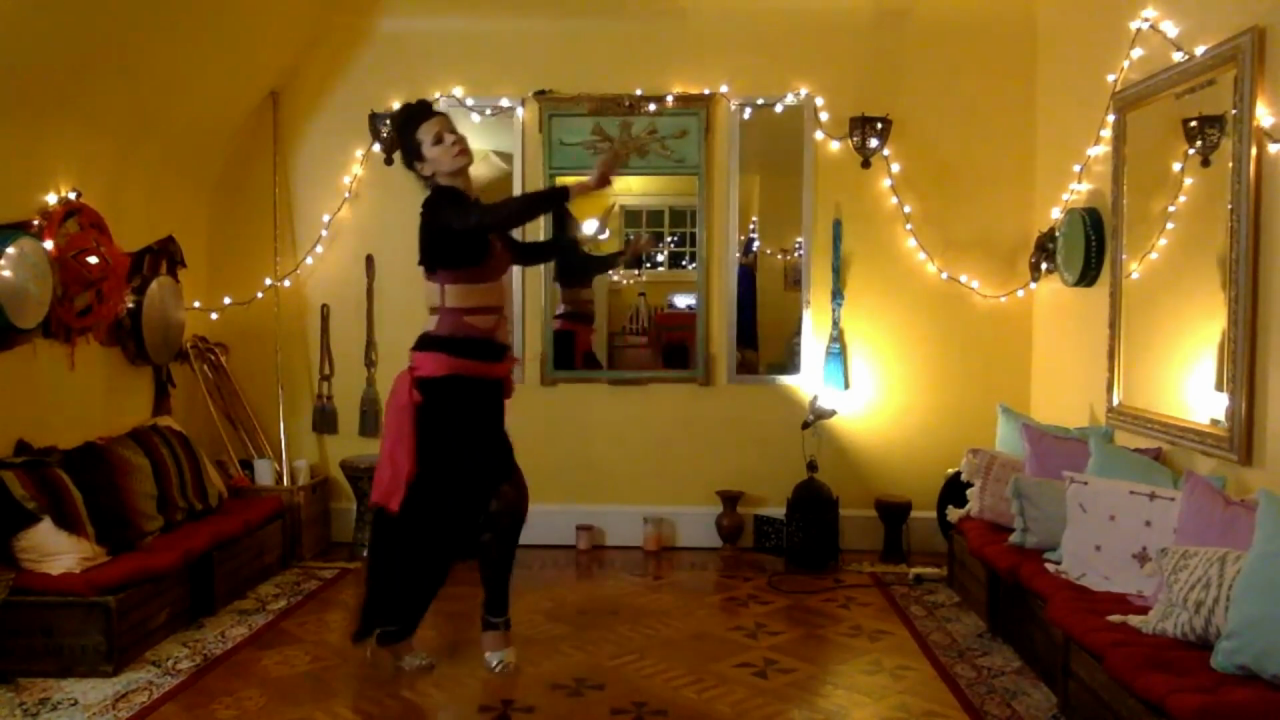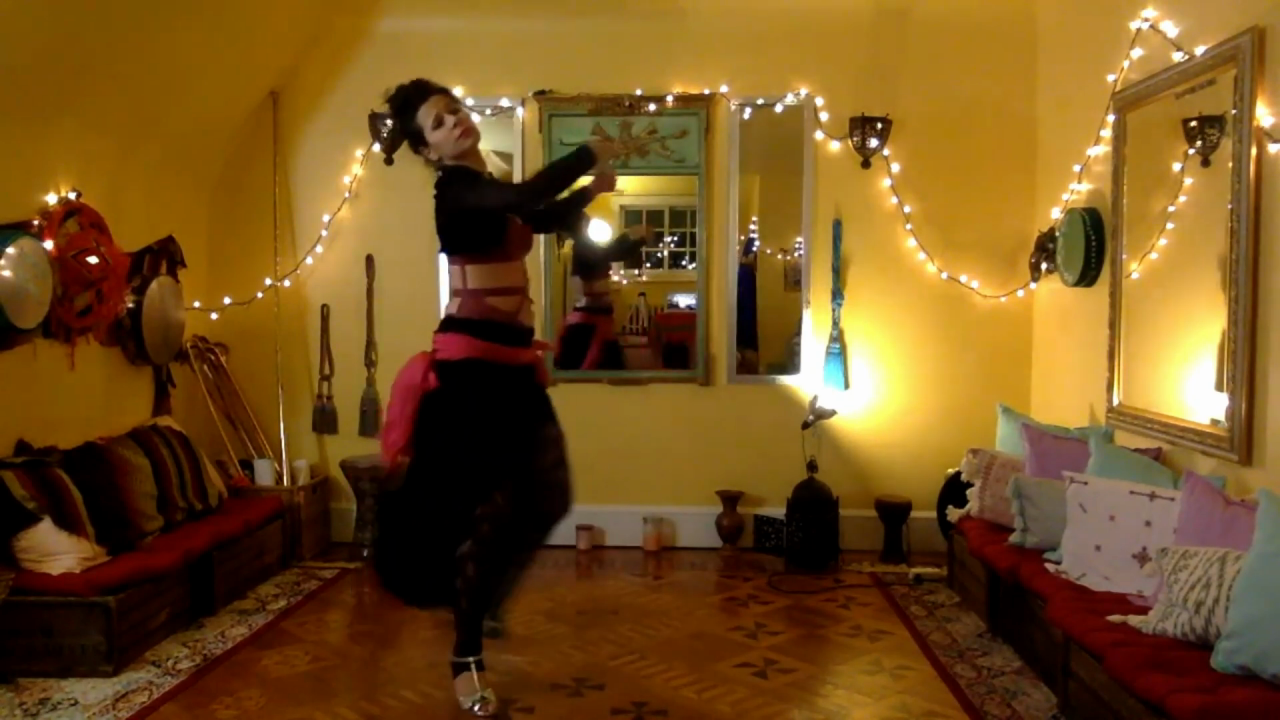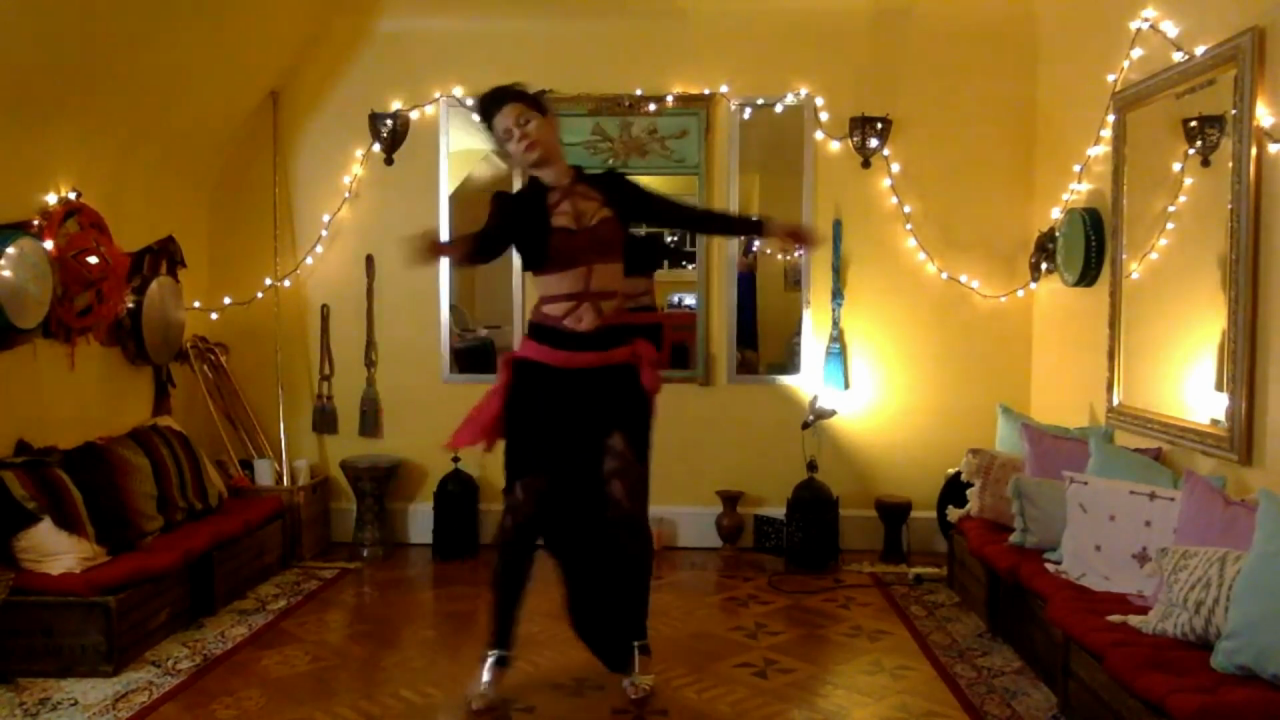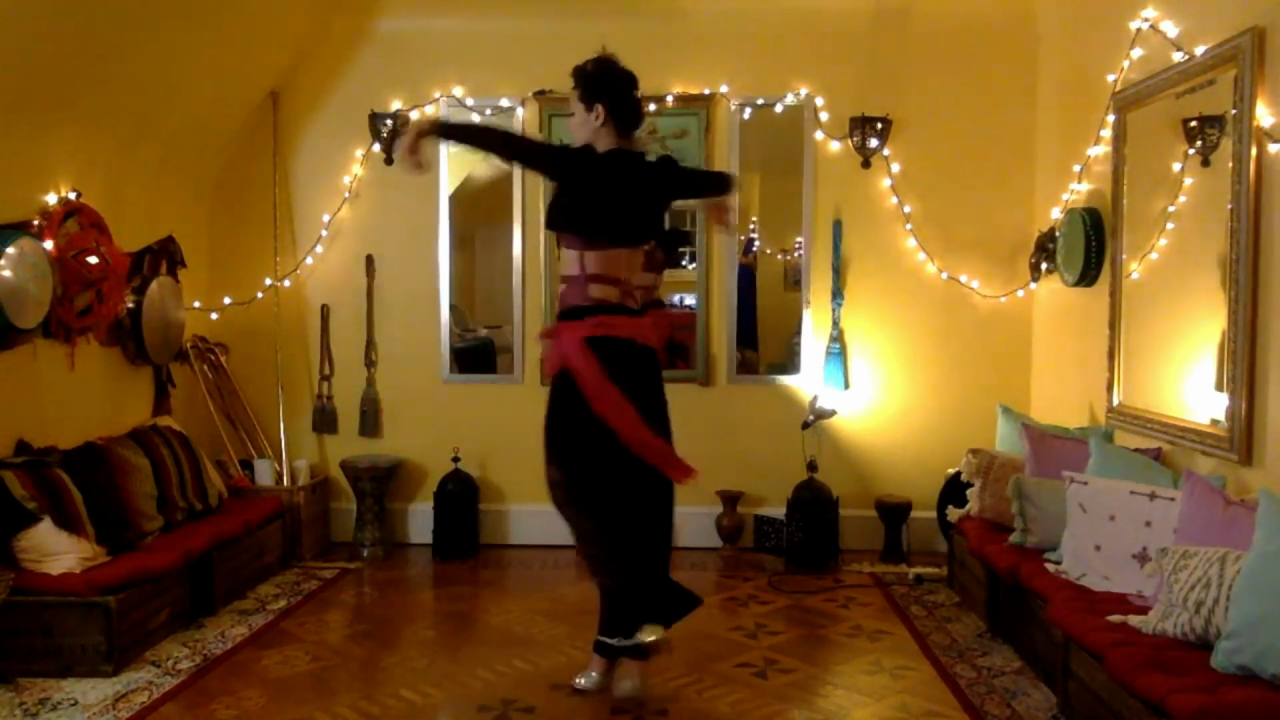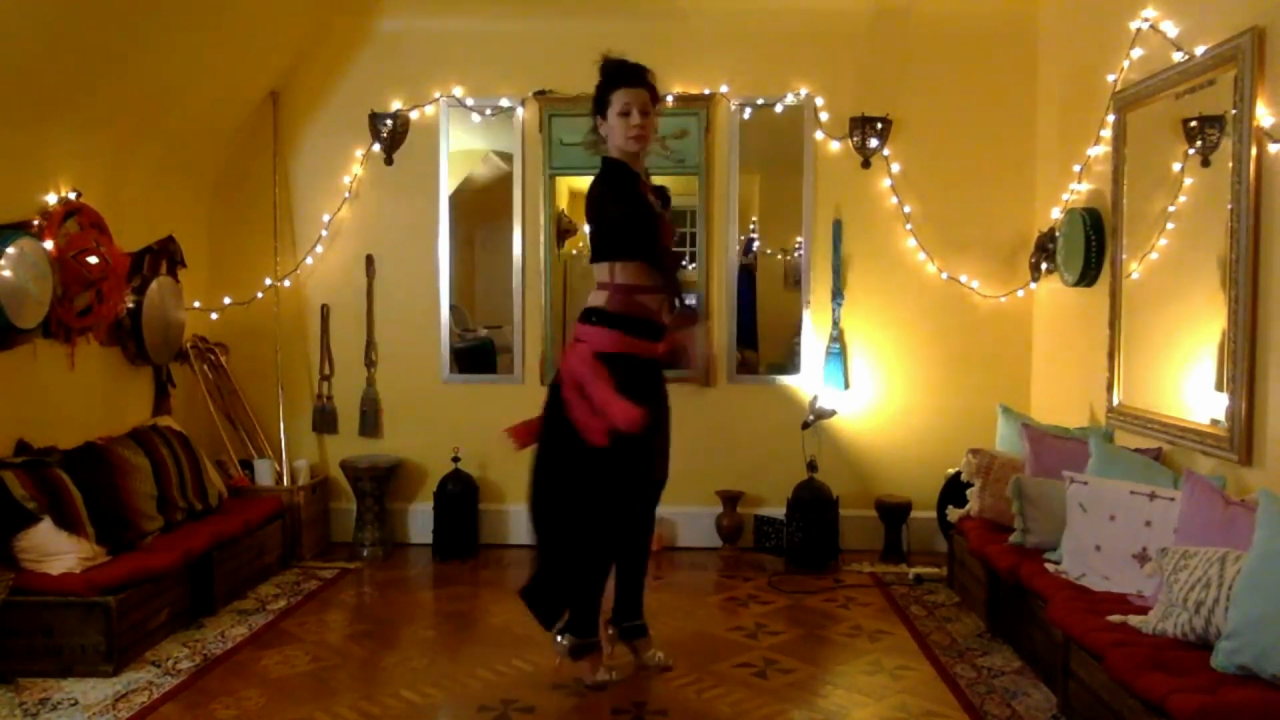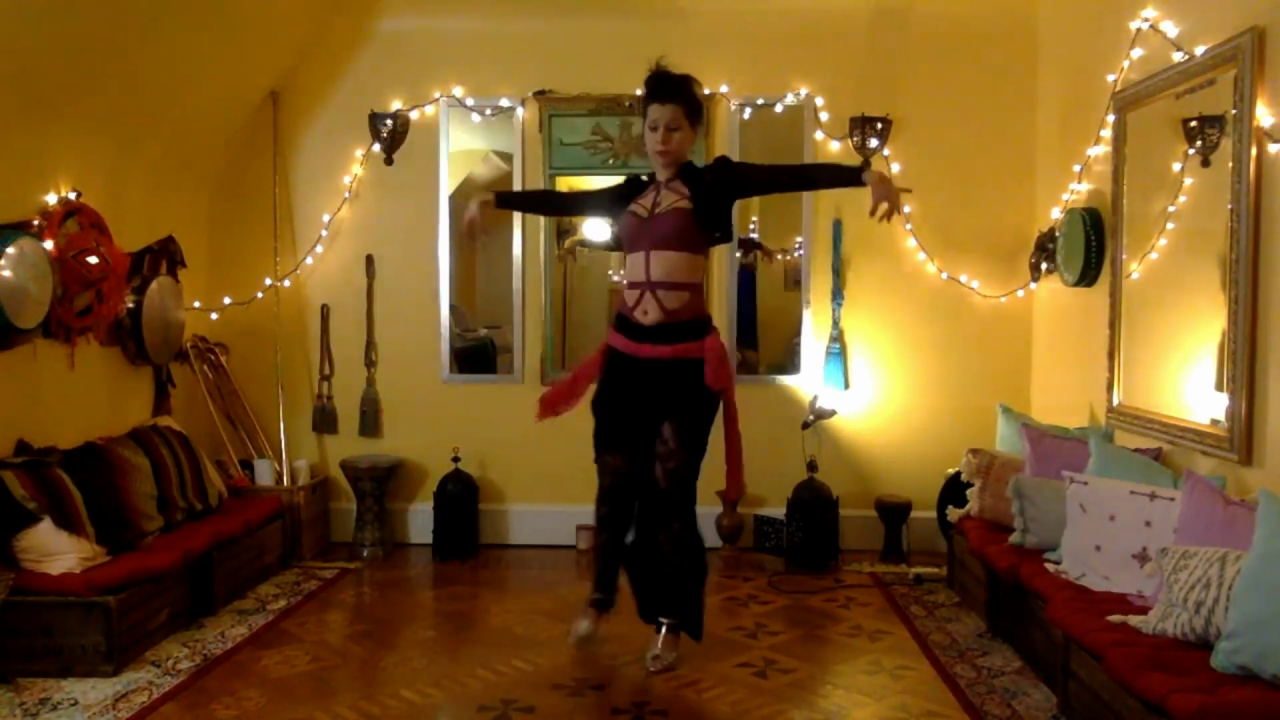
dt=0.5s
person 1, frame 1
left shoulder: (468, 213)
right shoulder: (442, 207)
left elbow: (515, 249)
right elbow: (502, 215)
left wrist: (578, 246)
right wrist: (573, 190)
left hip: (477, 373)
right hip: (449, 373)
left knee: (452, 506)
right knee: (501, 499)
person 1, frame 2
left shoulder: (489, 191)
right shoulder: (458, 188)
left elbow: (538, 216)
right elbow: (522, 195)
left wrist: (587, 192)
right wrist: (588, 155)
left hip: (513, 360)
right hip: (472, 361)
left knee: (549, 495)
right knee: (485, 508)
left ankle: (480, 605)
right ankle: (466, 659)
person 1, frame 3
left shoulder: (609, 189)
right shoulder: (518, 205)
left elbow: (690, 215)
right elbow: (487, 246)
left wrist: (764, 228)
right wrist: (448, 253)
left hip: (616, 366)
right hip: (545, 366)
left knee: (623, 510)
right knee: (524, 510)
left ankle: (634, 648)
right ankle: (497, 651)
person 1, frame 4
left shoulder: (595, 171)
right shoulder: (656, 175)
left elbow: (518, 147)
right elbow: (716, 181)
left wrist: (438, 126)
right wrist: (718, 193)
left hip: (596, 345)
right hip: (630, 340)
left knee: (582, 492)
right knee: (621, 489)
left ankle: (626, 636)
right ankle: (637, 623)
person 1, frame 5
left shoulder: (646, 191)
right shoulder: (612, 186)
right elbow: (651, 260)
left wrist: (673, 318)
right wrist: (682, 313)
left hip: (646, 354)
right hip: (610, 351)
left knee: (642, 496)
right knee: (607, 497)
left ankle: (630, 624)
right ankle: (578, 635)
person 1, frame 6
left shoulder: (715, 181)
right shoulder: (630, 193)
left elbow: (797, 176)
right elbow: (562, 201)
left wrist: (866, 174)
right wrist: (492, 199)
left hip: (685, 354)
right hip: (627, 353)
left knee: (670, 489)
right knee: (617, 481)
left ankle: (671, 622)
right ankle: (601, 597)
